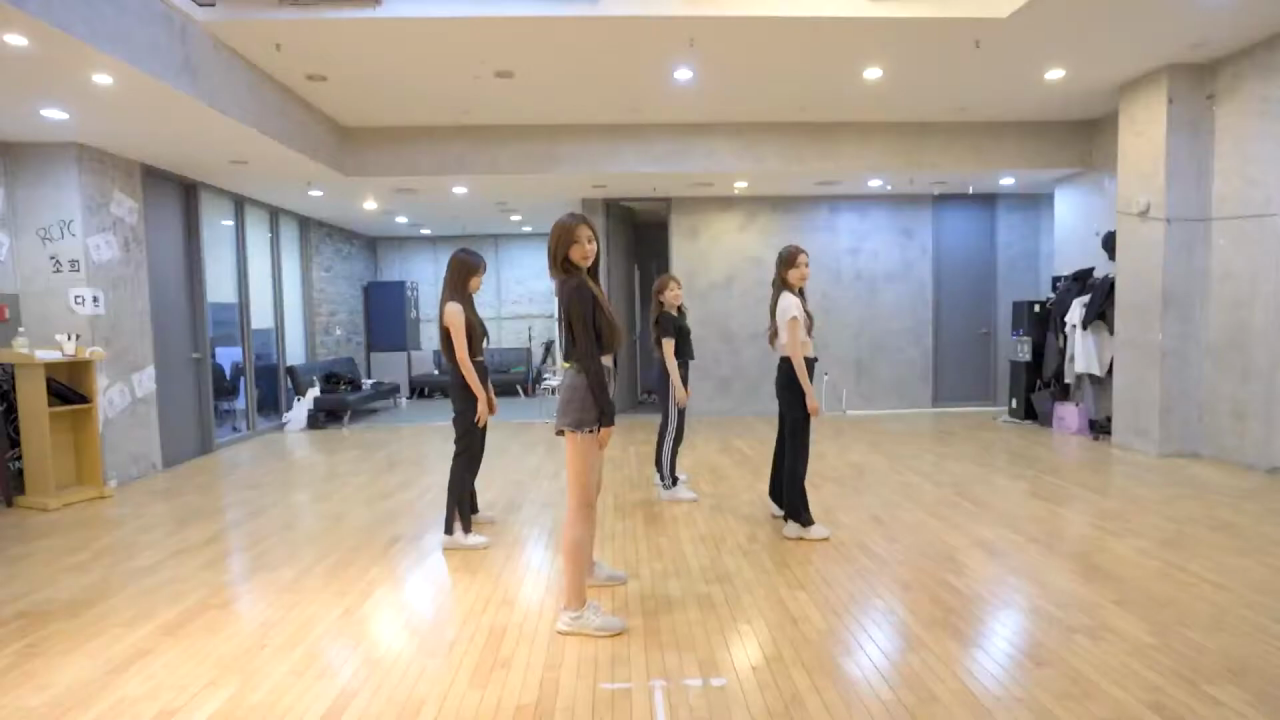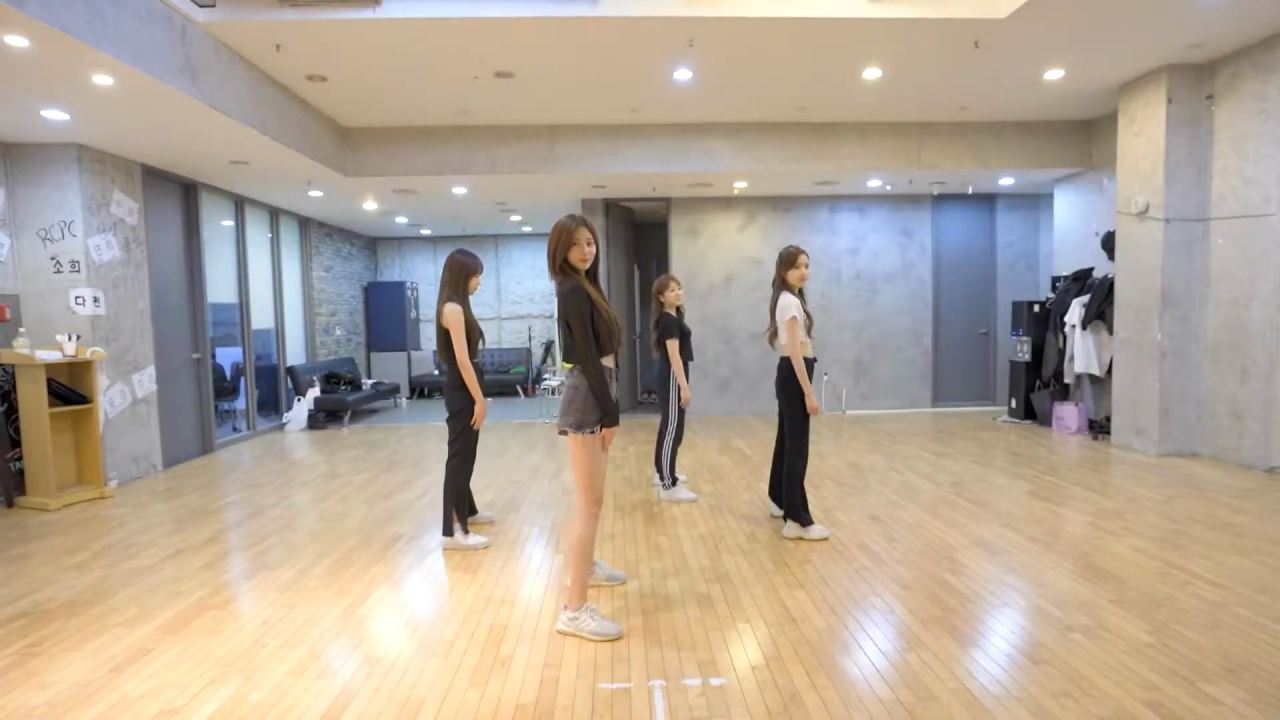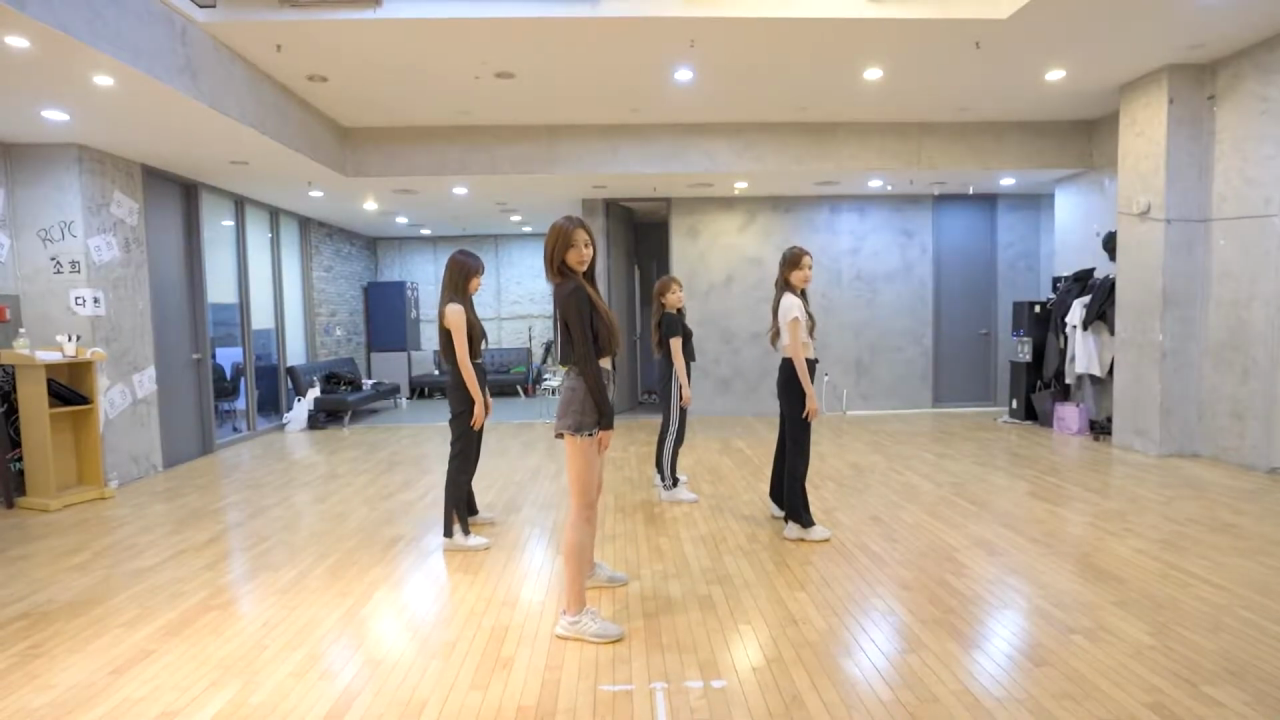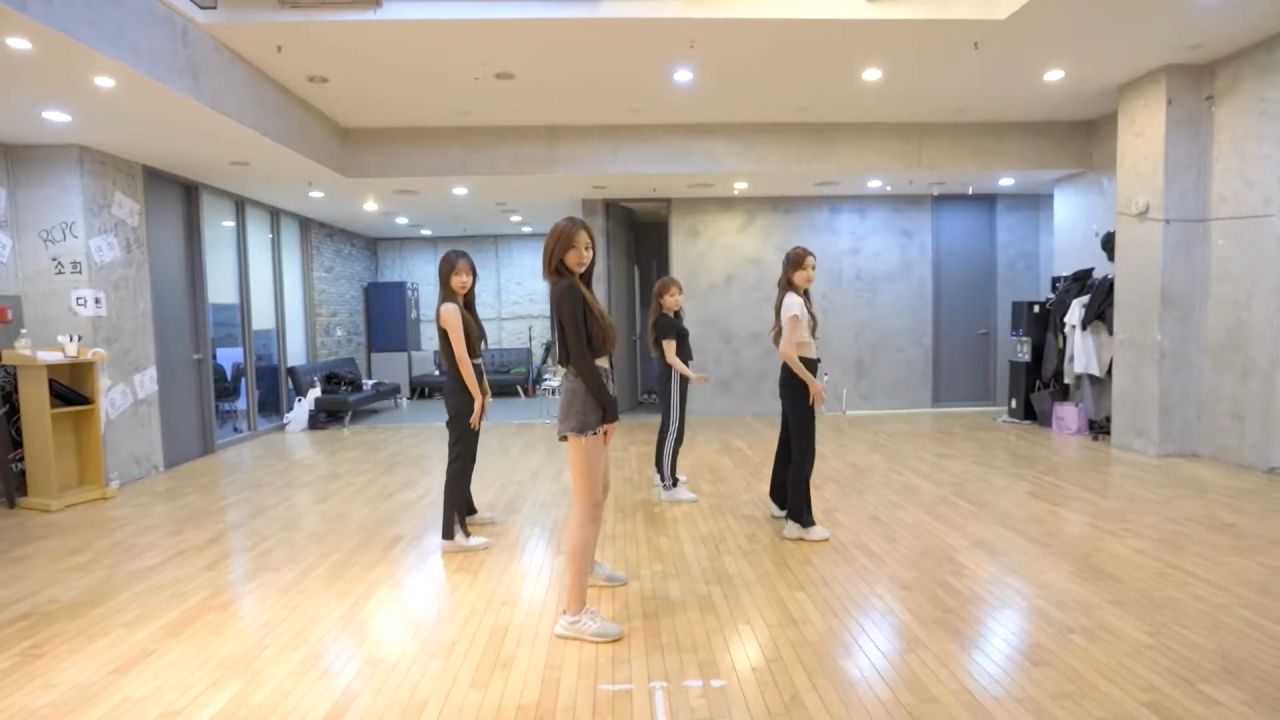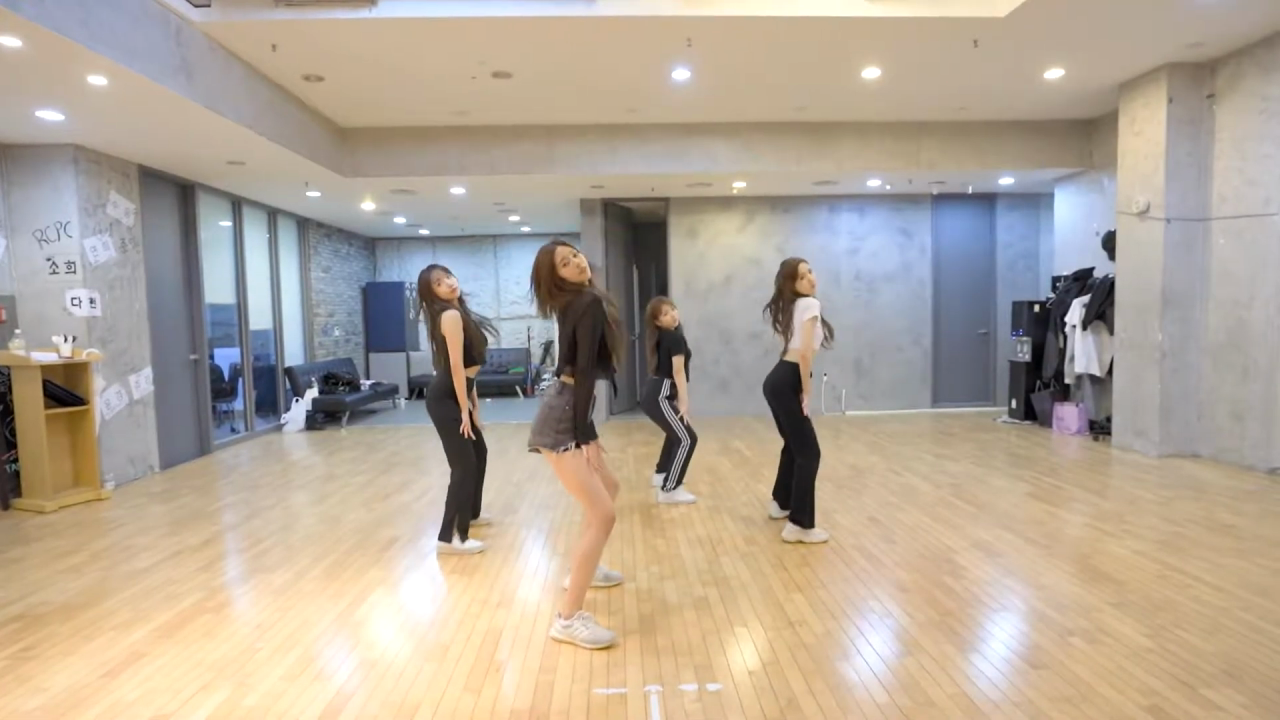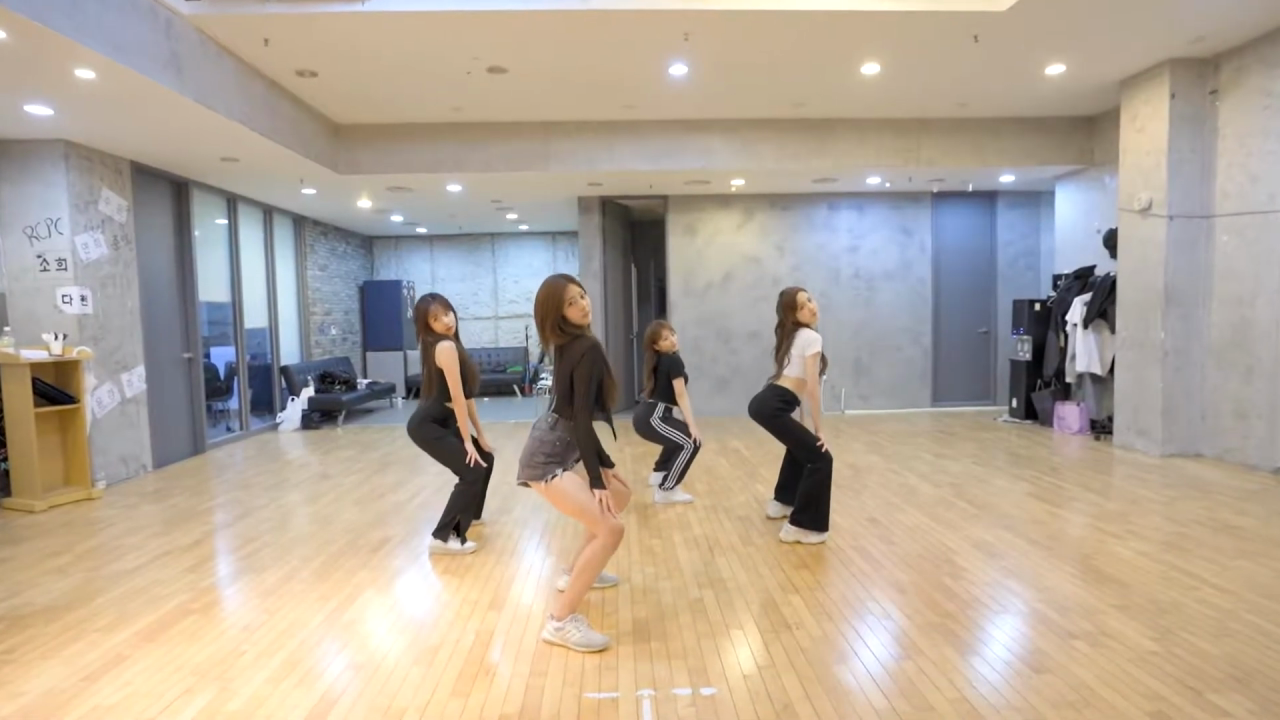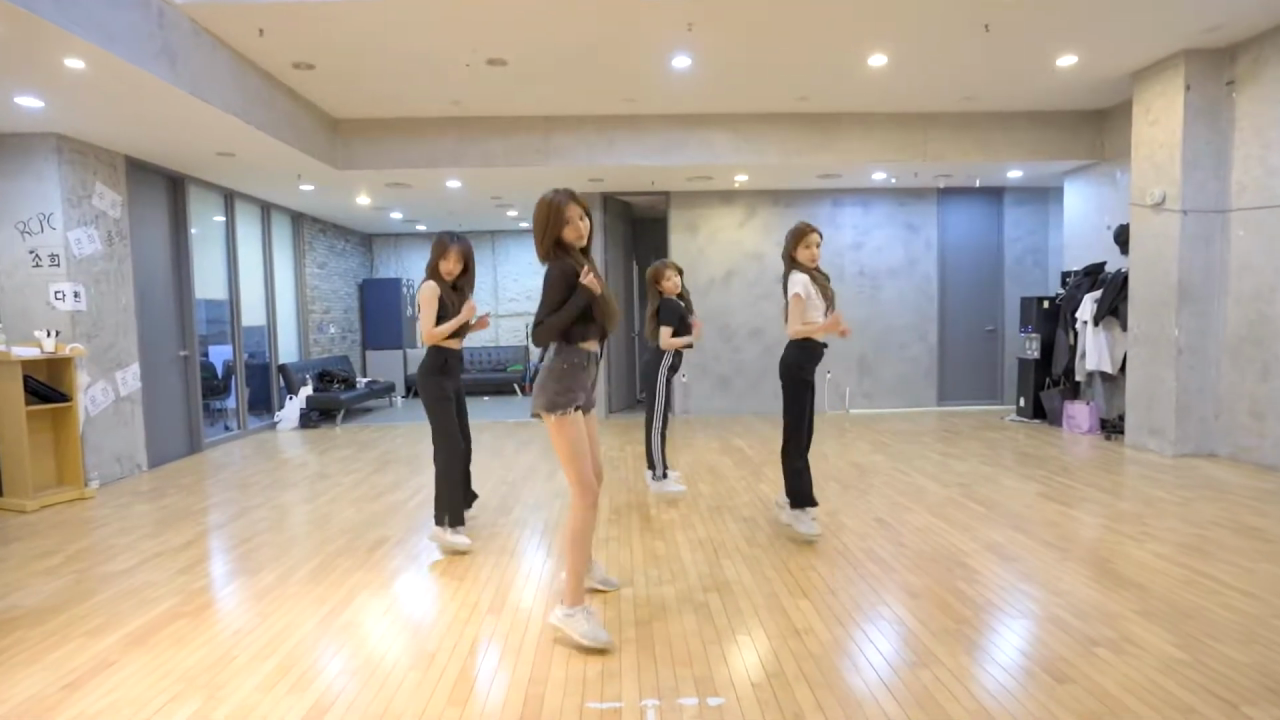
dt=0.7s
person 1, frame 1
left shoulder: (580, 285)
right shoulder: (577, 288)
right elbow: (587, 354)
left wrist: (604, 410)
right wrist: (606, 413)
left hip: (590, 394)
right hip: (584, 397)
left knee: (591, 492)
right knee: (581, 501)
left ankle: (586, 566)
right ankle: (574, 610)
person 1, frame 2
left shoulder: (585, 287)
right shoulder: (573, 290)
right elbow: (587, 356)
left wrist: (610, 410)
right wrist: (608, 413)
left hip: (597, 395)
right hip: (586, 399)
left knee: (595, 493)
right knee: (589, 500)
left ankle: (587, 565)
right ankle: (575, 609)
person 1, frame 3
left shoulder: (578, 288)
right shoulder: (573, 291)
right elbow: (585, 358)
left wrist: (603, 412)
right wrist: (605, 416)
left hip: (590, 397)
right hip: (583, 401)
left knee: (593, 492)
right knee: (582, 504)
left ankle: (587, 567)
right ankle: (573, 614)
person 1, frame 4
left shoulder: (576, 288)
right shoulder: (566, 290)
right elbow: (580, 357)
left wrist: (606, 406)
right wrist: (609, 408)
left hip: (591, 397)
right hip: (584, 401)
left knee: (599, 491)
right knee: (587, 504)
left ankle: (587, 566)
right ankle: (574, 614)
person 1, frame 5
left shoulder: (577, 304)
right shoulder: (589, 302)
right elbow: (584, 371)
left wrist: (586, 431)
right wrist: (584, 435)
left hip: (566, 415)
right hip: (560, 422)
left knee: (608, 488)
right knee: (602, 514)
left ankle: (583, 569)
right ankle: (568, 618)
person 1, frame 6
left shoulder: (570, 345)
right shoulder: (587, 348)
right elbow: (580, 416)
left wrist: (604, 464)
right wrist: (595, 480)
left hip: (558, 447)
right hip: (548, 456)
left knee: (619, 495)
right knee: (610, 528)
left ankle: (575, 572)
right ankle: (561, 620)
person 1, frame 7
left shoulder: (576, 264)
right shoulder: (561, 269)
right elbow: (544, 328)
right wrist: (585, 293)
left hip: (582, 379)
right hip: (562, 383)
left knee: (593, 479)
right knee: (585, 489)
left ankle: (584, 567)
right ankle: (570, 606)
person 2, frame 1
left shoulder: (465, 306)
right shoulder: (453, 307)
right elbow: (463, 358)
left wrist: (489, 392)
right wrist: (480, 397)
left hip: (474, 386)
right hip: (466, 390)
left knee: (473, 452)
right knee: (465, 455)
left ankle: (468, 509)
right ankle: (455, 530)
person 2, frame 2
left shoulder: (459, 307)
right shoulder: (453, 308)
right elbow: (462, 359)
left wrist: (478, 397)
right wrist: (479, 400)
left hip: (466, 389)
right hip: (461, 391)
left knee: (466, 454)
right knee: (459, 456)
left ankle: (466, 510)
right ankle: (453, 531)
person 2, frame 3
left shoulder: (463, 308)
right shoulder: (455, 309)
right elbow: (463, 359)
left wrist: (485, 394)
right wrist: (477, 400)
left hip: (471, 388)
right hip: (464, 391)
left knee: (470, 455)
right knee: (461, 458)
left ankle: (468, 510)
right ankle: (454, 532)
person 2, frame 4
left shoulder: (464, 307)
right shoulder: (449, 308)
right elbow: (461, 357)
left wrist: (485, 390)
right wrist: (477, 397)
left hip: (470, 387)
right hip: (461, 390)
left knee: (467, 455)
right knee: (460, 459)
left ankle: (467, 510)
right ankle: (452, 533)
person 2, frame 5
left shoulder: (461, 313)
right shoulder: (450, 315)
right elbow: (457, 366)
left wrist: (474, 406)
right wrist: (464, 411)
left hip: (457, 395)
right hip: (445, 398)
left knee: (478, 453)
right knee: (464, 464)
left ankle: (470, 512)
right ankle: (450, 537)
person 2, frame 6
left shoulder: (452, 344)
right shoulder: (446, 347)
left elbow: (467, 394)
right elbow: (457, 398)
left wrist: (479, 434)
right wrist: (467, 440)
left hip: (440, 421)
right hip: (427, 425)
left knee: (484, 458)
right knee: (472, 472)
left ankle: (469, 514)
right ankle: (443, 537)
person 2, frame 7
left shoulder: (454, 289)
right shoulder: (431, 287)
right elbow: (427, 336)
left wrist: (472, 324)
right wrist: (462, 318)
left hip: (450, 372)
right hip: (435, 374)
left knee: (462, 443)
right knee: (450, 448)
left ankle: (457, 507)
right ankle: (446, 524)
person 3, frame 1
left shoulder: (789, 299)
right shoulder: (791, 302)
right elbow: (795, 351)
left wrist: (805, 388)
right wrist: (809, 392)
left hip: (789, 376)
right hip: (794, 377)
left knee: (787, 441)
right knee: (797, 447)
left ankle: (781, 501)
right ankle: (798, 521)
person 3, frame 2
left shoulder: (789, 299)
right shoulder: (791, 301)
right elbow: (795, 351)
left wrist: (805, 388)
right wrist: (809, 392)
left hip: (790, 376)
right hip: (794, 377)
left knee: (787, 441)
right knee: (797, 447)
left ankle: (780, 500)
right ankle: (797, 521)
person 3, frame 3
left shoulder: (790, 300)
right shoulder: (793, 302)
right elbow: (796, 352)
left wrist: (806, 389)
right wrist: (810, 393)
left hip: (791, 377)
right hip: (795, 378)
left knee: (788, 442)
right knee: (798, 448)
left ankle: (781, 501)
right ankle: (798, 522)
person 3, frame 4
left shoulder: (795, 299)
right shoulder: (795, 301)
right elbow: (787, 351)
left wrist: (808, 380)
right wrist: (812, 382)
left hip: (795, 378)
right hip: (798, 379)
left knee: (789, 442)
right knee: (803, 449)
left ankle: (781, 501)
right ankle: (798, 521)
person 3, frame 5
left shoulder: (789, 307)
right shoulder: (810, 305)
right elbow: (804, 353)
left wrist: (801, 391)
right wrist: (806, 393)
left hip: (777, 381)
right hip: (786, 384)
left knee: (795, 445)
right knee: (808, 451)
left ankle: (781, 503)
right ankle: (799, 525)
person 3, frame 6
left shoulder: (793, 336)
right shoulder: (811, 337)
right elbow: (812, 387)
left wrist: (803, 423)
right wrist: (818, 429)
left hip: (764, 403)
right hip: (773, 407)
left knee: (801, 445)
right knee: (820, 458)
left ankle: (782, 501)
right ankle: (801, 526)
person 3, frame 7
left shoulder: (813, 278)
right shoulder: (800, 279)
right elbow: (793, 329)
left wrist: (834, 328)
right wrist: (826, 327)
left hip: (806, 359)
right hip: (798, 359)
left knee: (800, 431)
right knee: (797, 433)
left ankle: (791, 499)
right ankle: (796, 507)
person 4, frame 1
left shoulder: (676, 316)
right shoulder: (667, 319)
right elbow: (669, 355)
left wrist: (684, 383)
right wrist: (678, 386)
left hip: (677, 375)
right hip: (672, 379)
left knee: (669, 426)
right knee: (674, 429)
left ankle: (663, 472)
right ankle: (669, 486)
person 4, frame 2
left shoulder: (674, 317)
right shoulder: (669, 321)
right elbow: (674, 356)
left wrist: (683, 384)
right wrist: (684, 387)
left hip: (672, 377)
right hip: (673, 378)
left knee: (668, 426)
right knee: (673, 430)
left ankle: (662, 472)
right ankle: (668, 487)
person 4, frame 3
left shoulder: (670, 318)
right shoulder: (672, 320)
right elbow: (677, 355)
right wrist: (685, 386)
left hip: (670, 377)
right hip: (674, 379)
left knee: (669, 427)
right knee: (674, 430)
left ankle: (663, 473)
right ankle: (669, 487)
person 4, frame 4
left shoulder: (669, 320)
right shoulder: (667, 322)
right elbow: (670, 356)
left wrist: (687, 375)
right wrist: (691, 374)
left hip: (672, 377)
right hip: (673, 378)
left knee: (668, 427)
right knee: (674, 430)
left ankle: (662, 473)
right ankle: (669, 487)
person 4, frame 5
left shoulder: (663, 338)
right shoulder: (675, 338)
right elbow: (679, 373)
left wrist: (679, 401)
right wrist: (684, 403)
left hip: (653, 394)
right hip: (659, 397)
left knee: (677, 432)
right knee: (687, 438)
left ankle: (662, 473)
right ankle: (669, 490)
person 4, frame 6
left shoulder: (661, 361)
right shoulder: (673, 361)
left elbow: (673, 394)
right elbow: (681, 395)
left wrist: (687, 424)
right wrist: (692, 425)
left hip: (647, 415)
right hip: (652, 418)
left knee: (679, 436)
right knee: (691, 442)
left ankle: (659, 473)
right ankle: (666, 490)
person 4, frame 7
left shoulder: (671, 304)
right shoulder: (670, 306)
right elbow: (665, 342)
left wrist: (690, 326)
right wrist: (692, 337)
left hip: (659, 365)
right hip: (660, 367)
left knee: (657, 419)
right knee: (657, 420)
left ankle: (659, 469)
right ankle: (659, 478)
